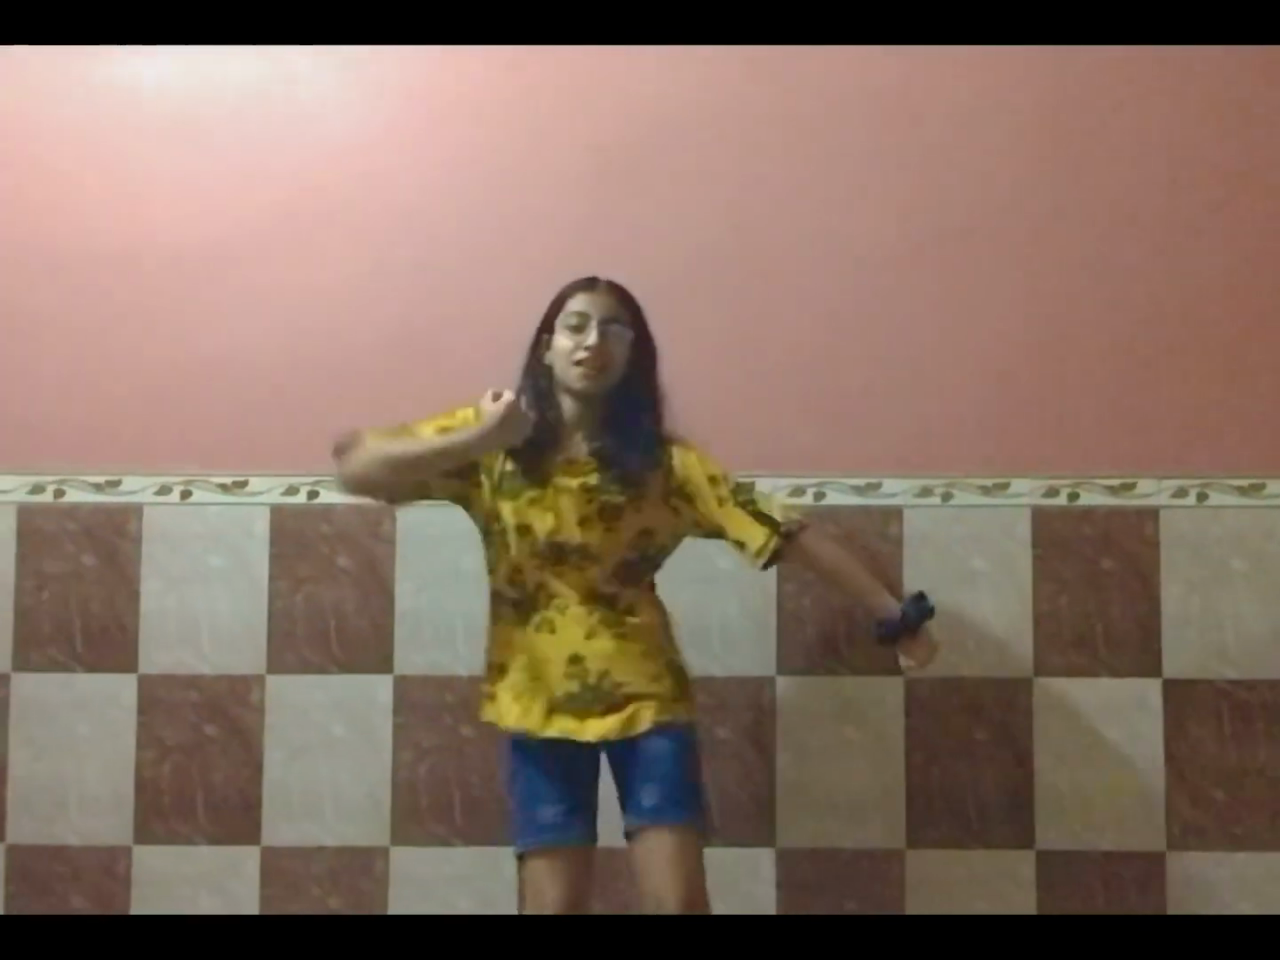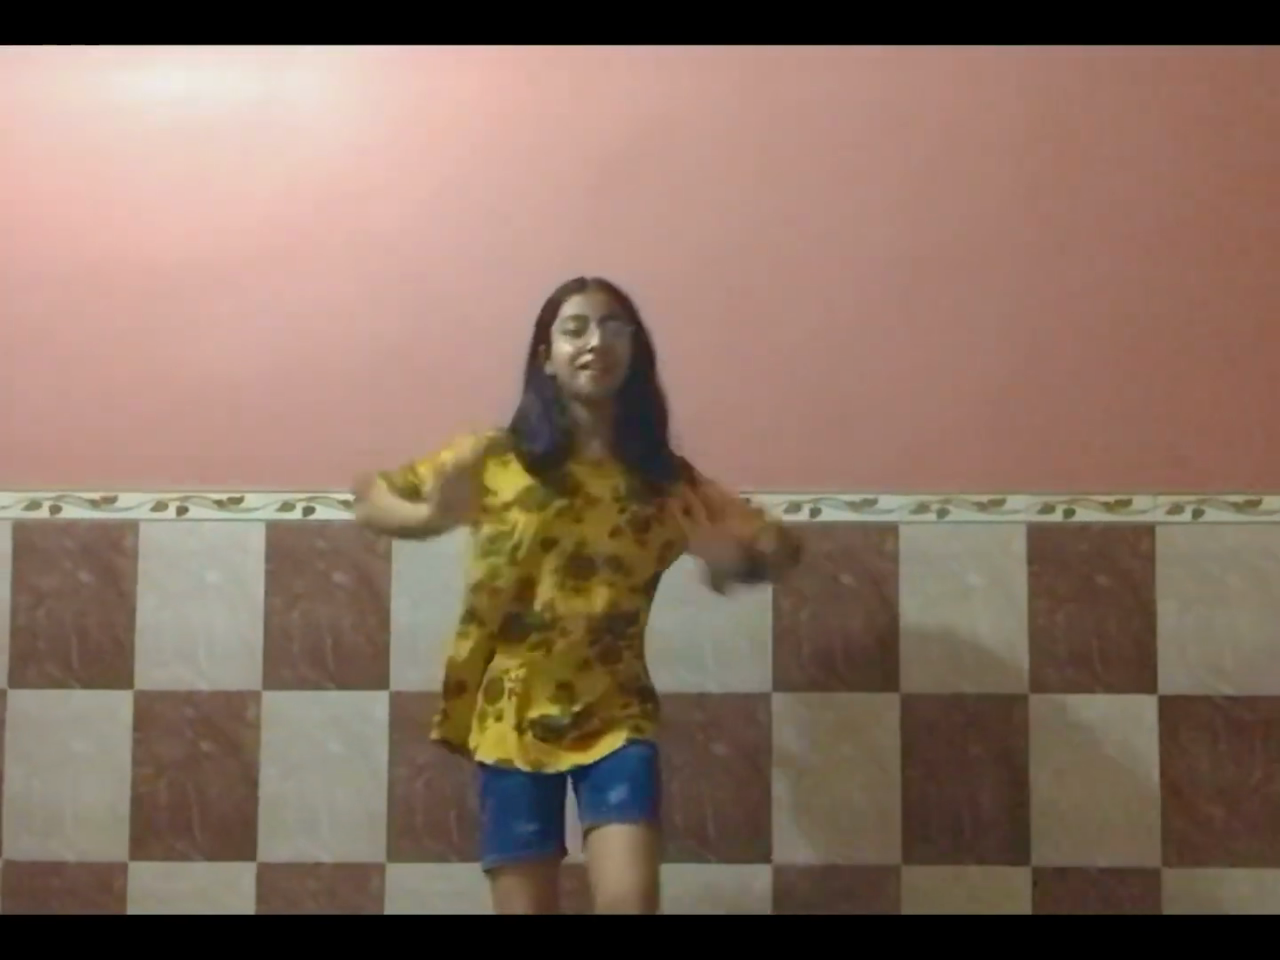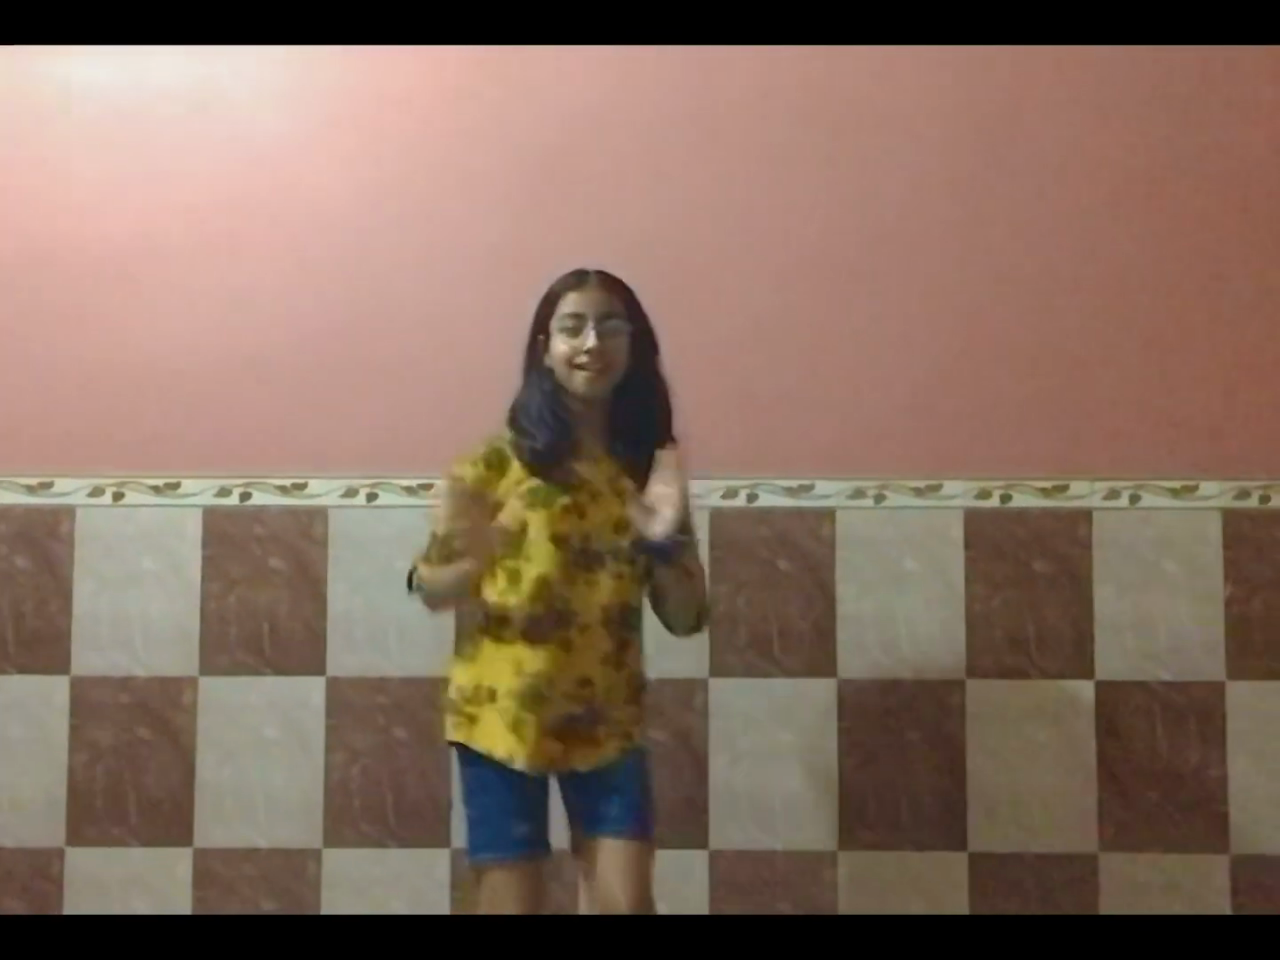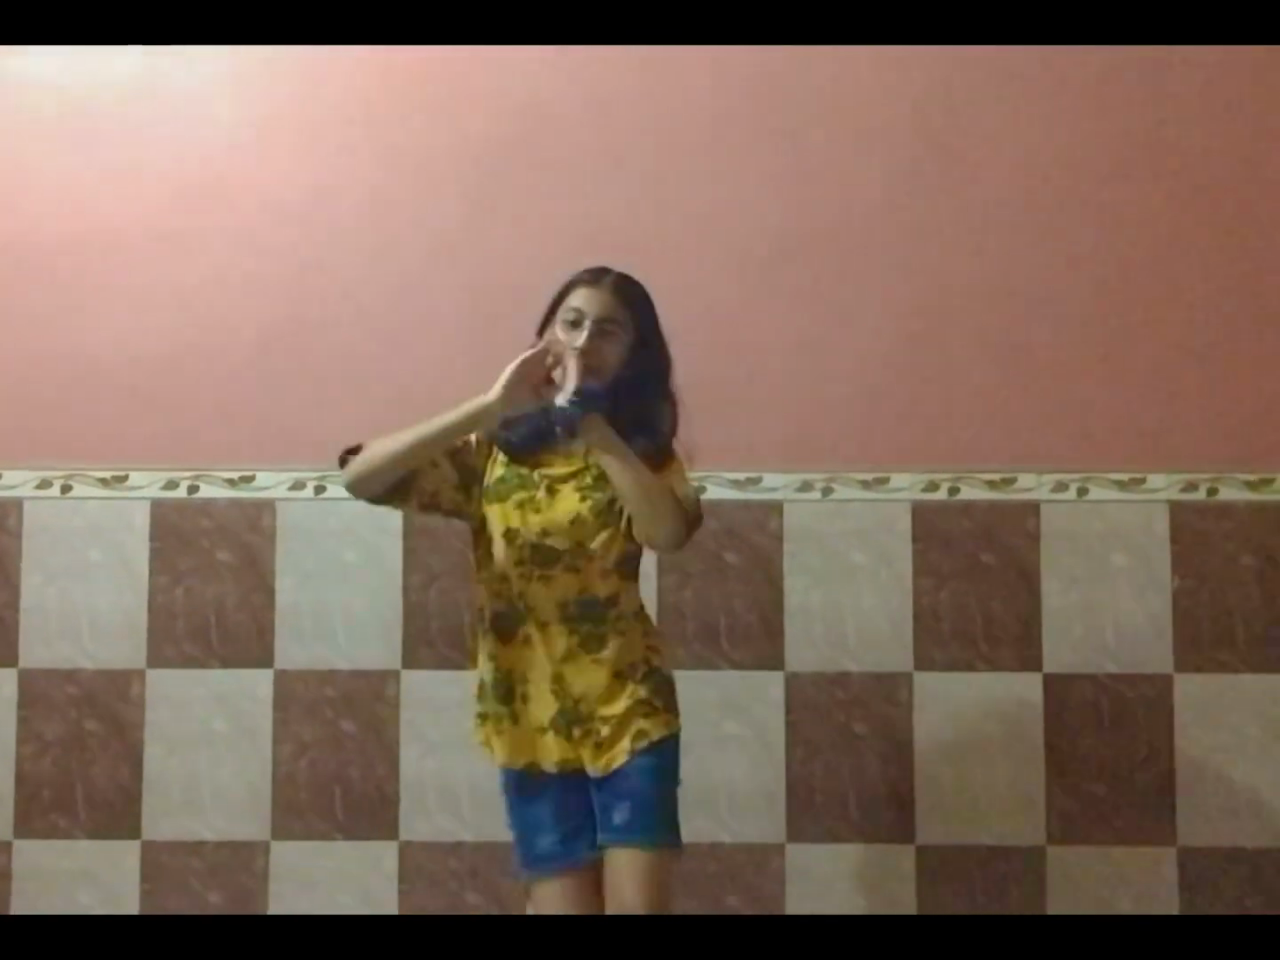
dt=0.4s
person 1, frame 1
left shoulder: (662, 464)
right shoulder: (488, 450)
left elbow: (788, 536)
right elbow: (353, 469)
left wrist: (895, 618)
right wrist: (471, 441)
left hip: (643, 700)
right hip: (532, 704)
left knee: (679, 903)
right knee: (552, 908)
person 1, frame 2
left shoulder: (664, 476)
right shoulder: (495, 458)
left elbow: (767, 542)
right elbow: (370, 496)
left wrist: (736, 557)
right wrist: (431, 516)
left hip: (614, 719)
right hip: (508, 717)
left knee: (630, 905)
right knee: (523, 919)
person 1, frame 3
left shoulder: (651, 471)
right shoulder: (500, 463)
left elbow: (685, 619)
right elbow: (436, 589)
left wrist: (668, 545)
right wrist: (472, 558)
left hip: (607, 720)
right hip: (502, 715)
left knee: (627, 911)
right knee: (511, 913)
person 1, frame 4
left shoulder: (644, 452)
right shoulder: (489, 452)
left elbow: (670, 530)
right elbow: (361, 477)
left wrist: (589, 419)
right wrist: (488, 408)
left hip: (628, 711)
right hip: (525, 719)
left knee: (640, 914)
right knee: (562, 919)
